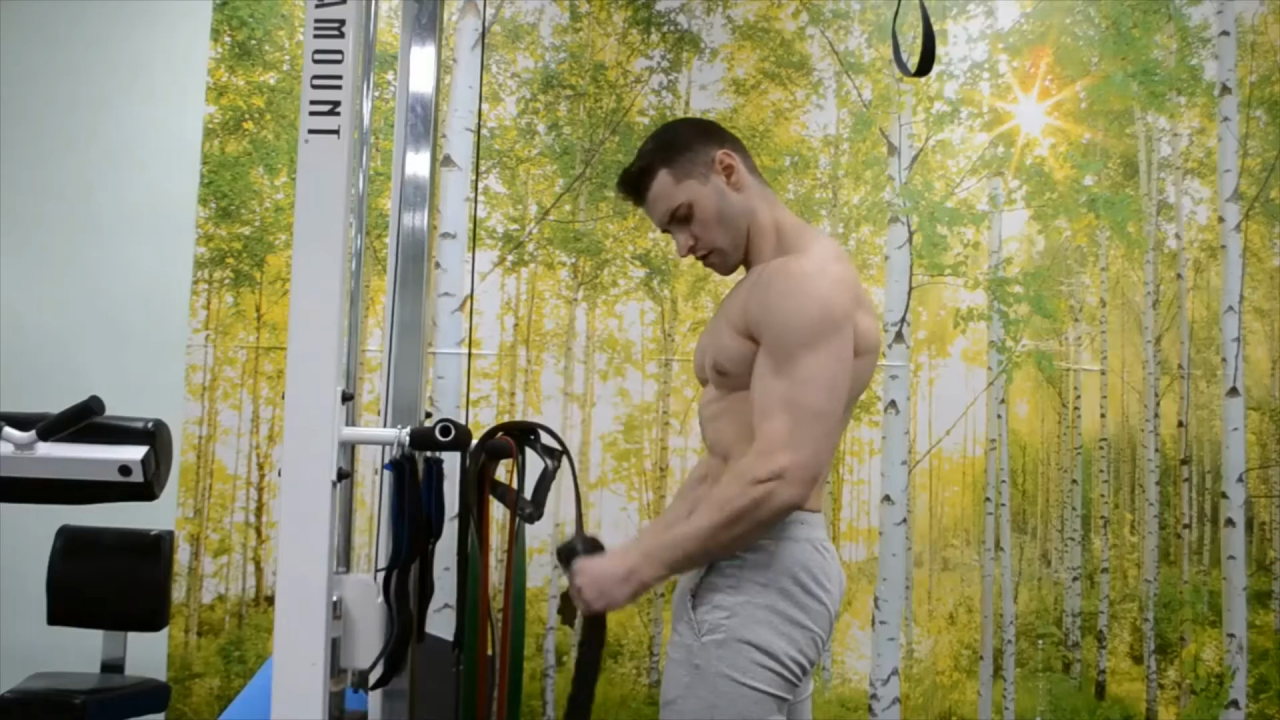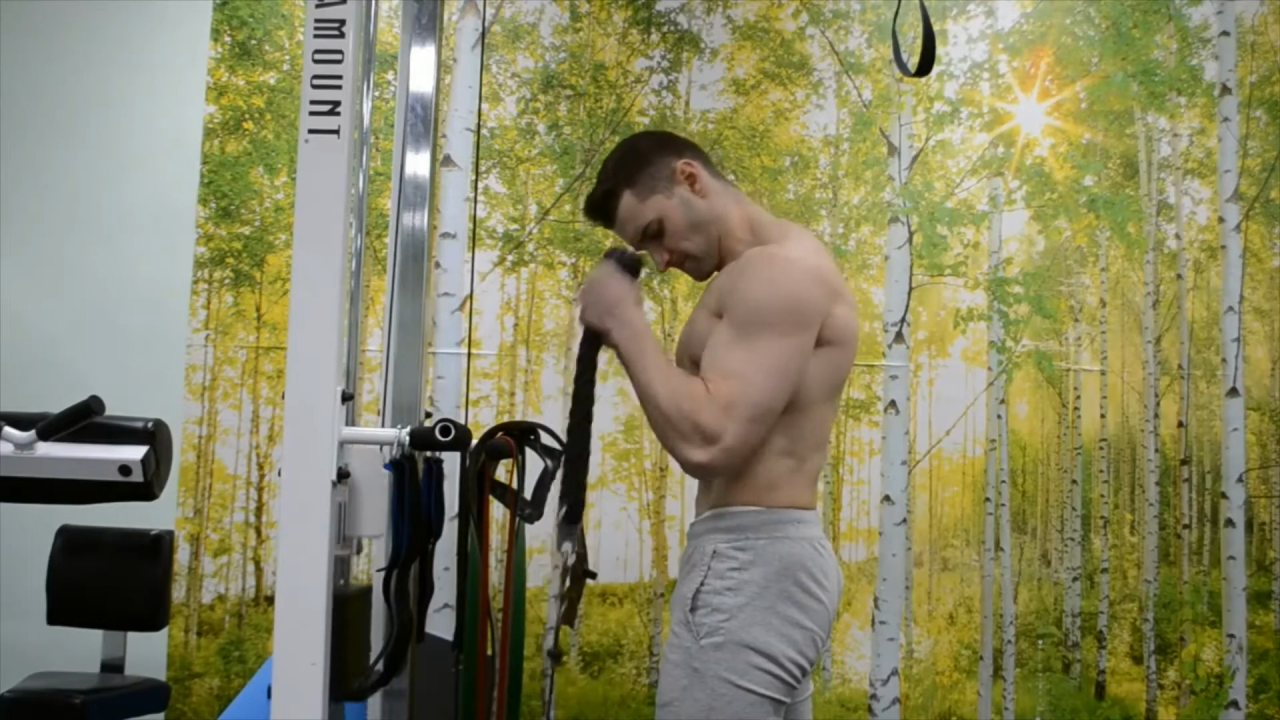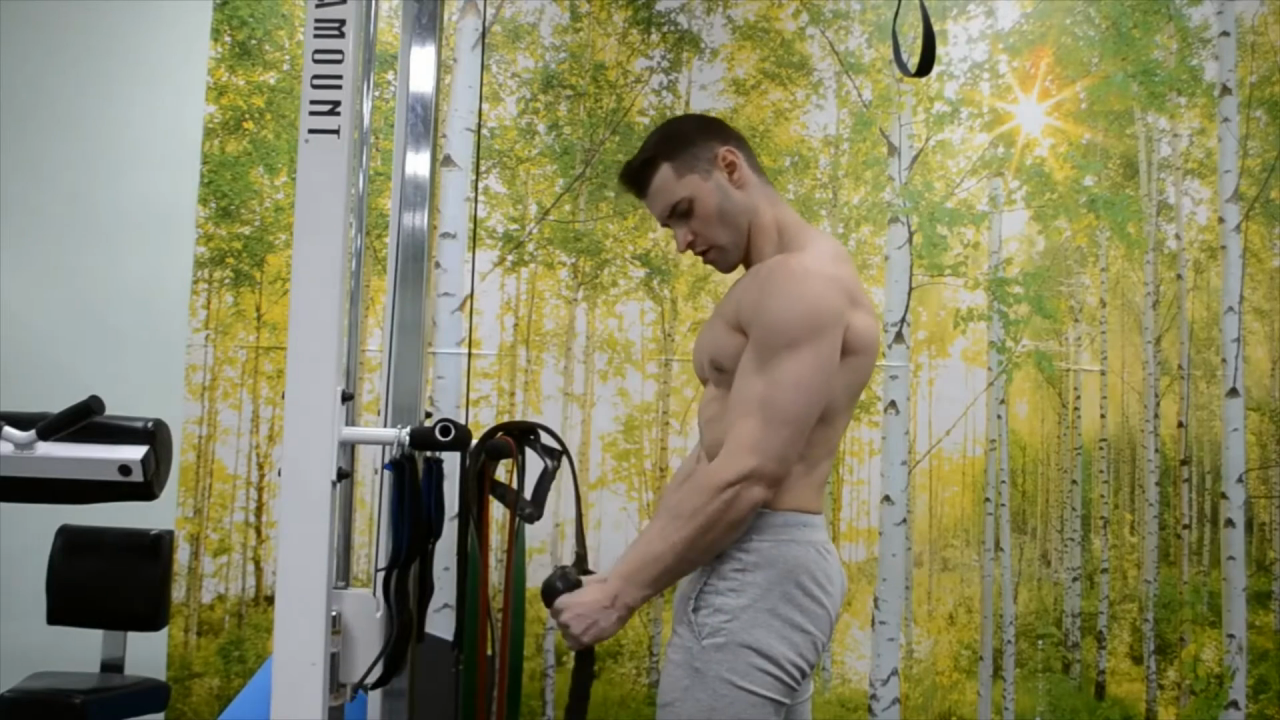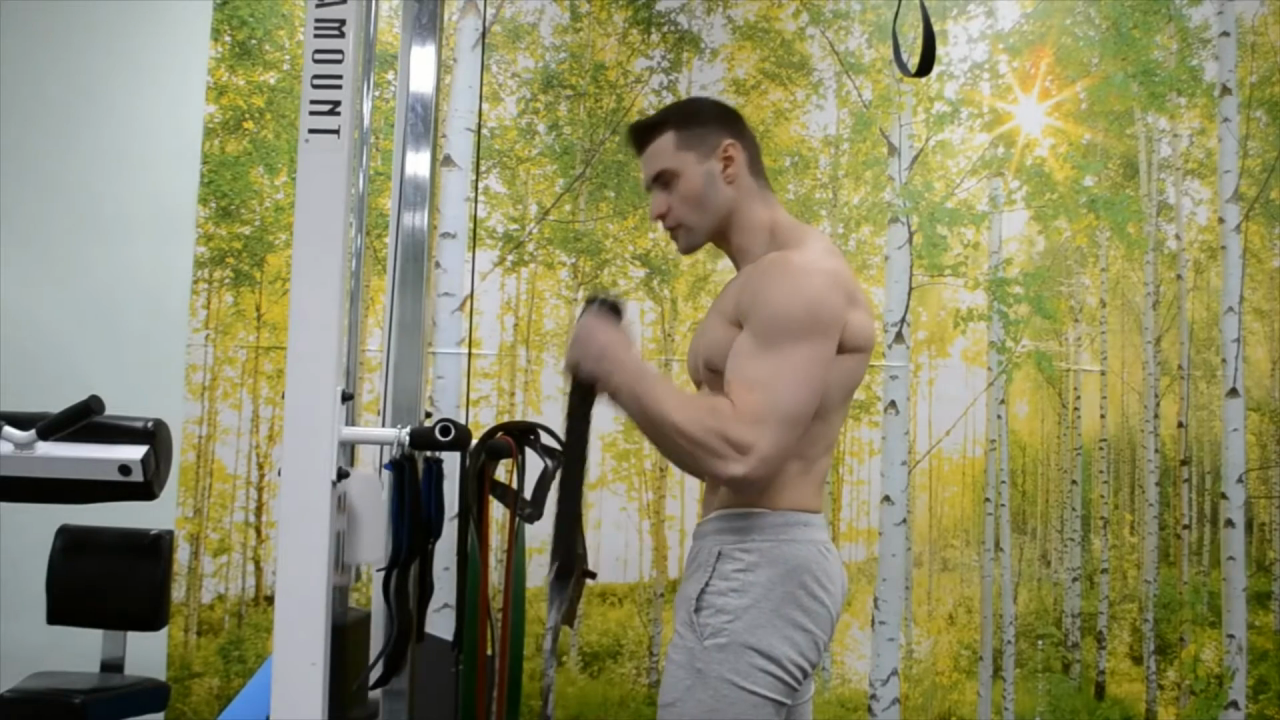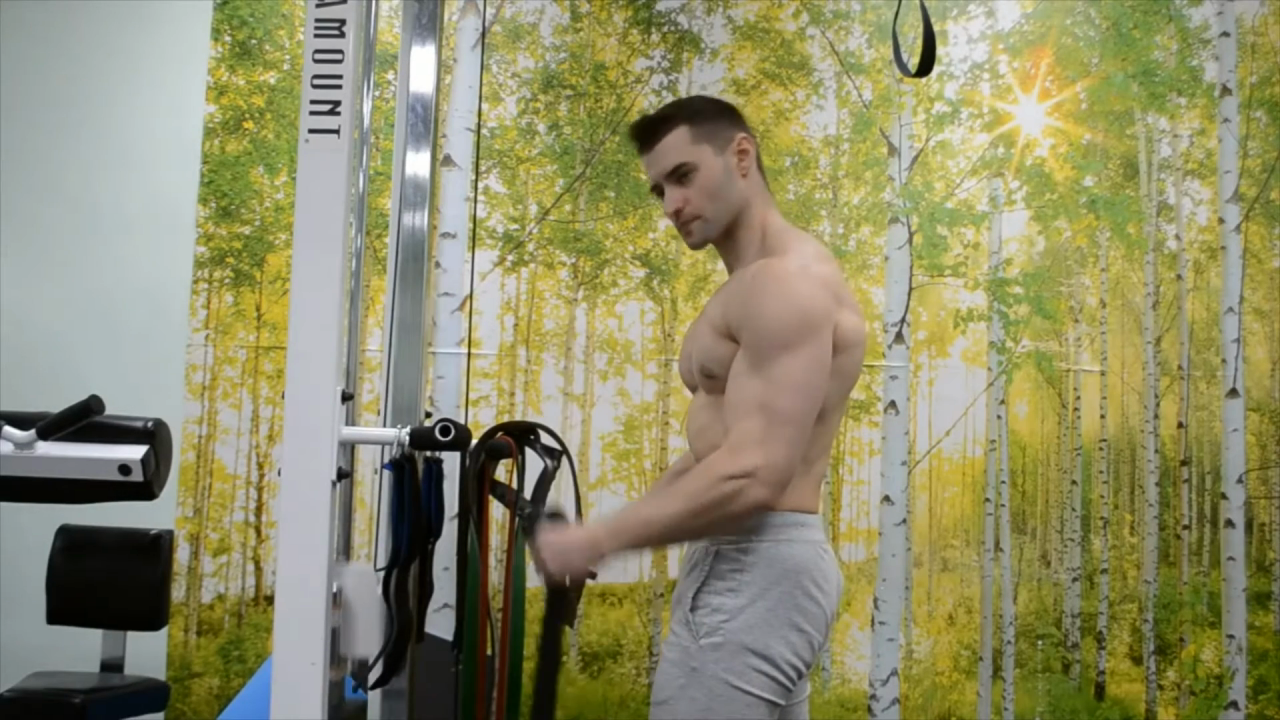
dt=1s
person 1, frame 1
left shoulder: (804, 280)
right shoulder: (770, 287)
left elbow: (781, 475)
left wrist: (639, 567)
right wrist: (636, 552)
left hip: (758, 569)
right hip: (758, 564)
person 1, frame 2
left shoulder: (780, 270)
right shoulder: (764, 275)
left elbow: (708, 441)
right elbow: (707, 441)
left wrist: (626, 326)
right wrist: (628, 335)
left hip: (752, 565)
right hip: (761, 559)
person 1, frame 3
left shoulder: (801, 281)
right shoulder: (779, 284)
left elbow: (748, 477)
right elbow: (716, 452)
left wrist: (619, 592)
right wrist: (628, 575)
left hip: (759, 573)
right hip: (767, 566)
person 1, frame 4
left shoulder: (797, 274)
right shoulder: (768, 280)
left elbow: (741, 451)
right elbow: (722, 439)
left wrist: (619, 366)
right wrist: (623, 376)
left hip: (756, 568)
right hip: (761, 562)
person 1, frame 5
left shoulder: (787, 281)
right shoulder: (756, 286)
left elbow: (751, 474)
left wrist: (599, 538)
right wrist: (613, 529)
left hip: (753, 570)
right hip: (761, 564)
